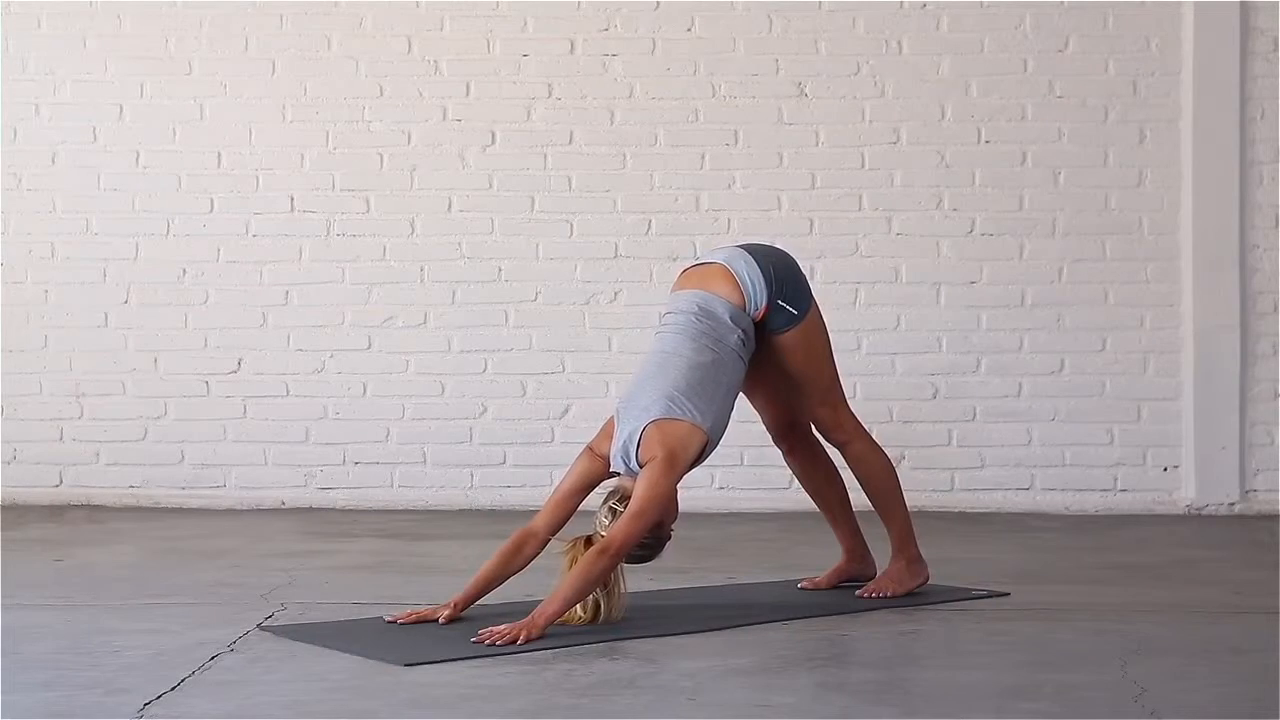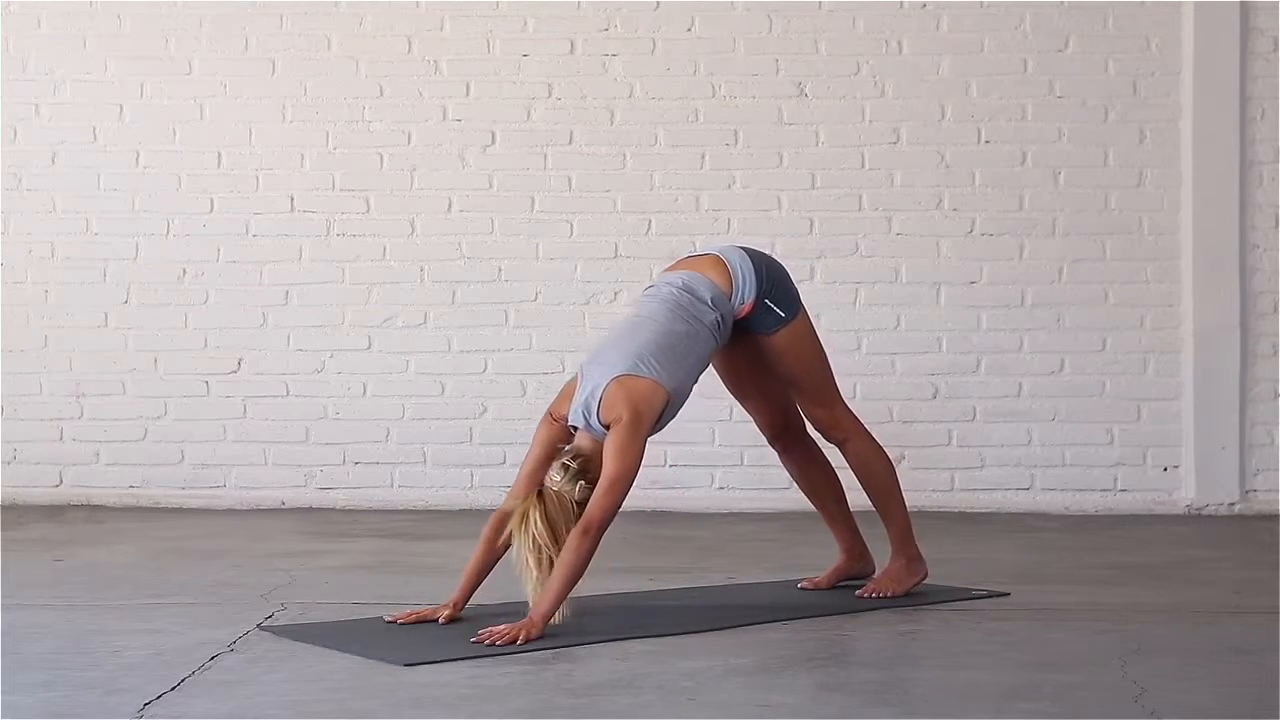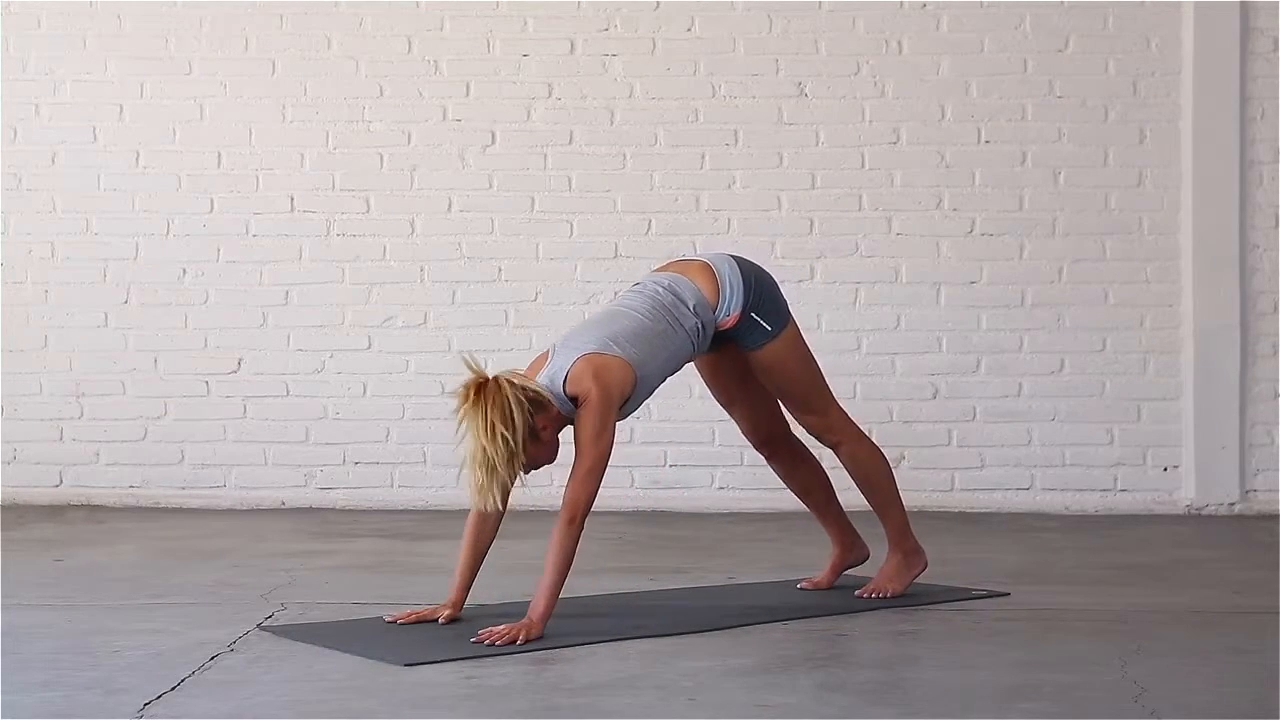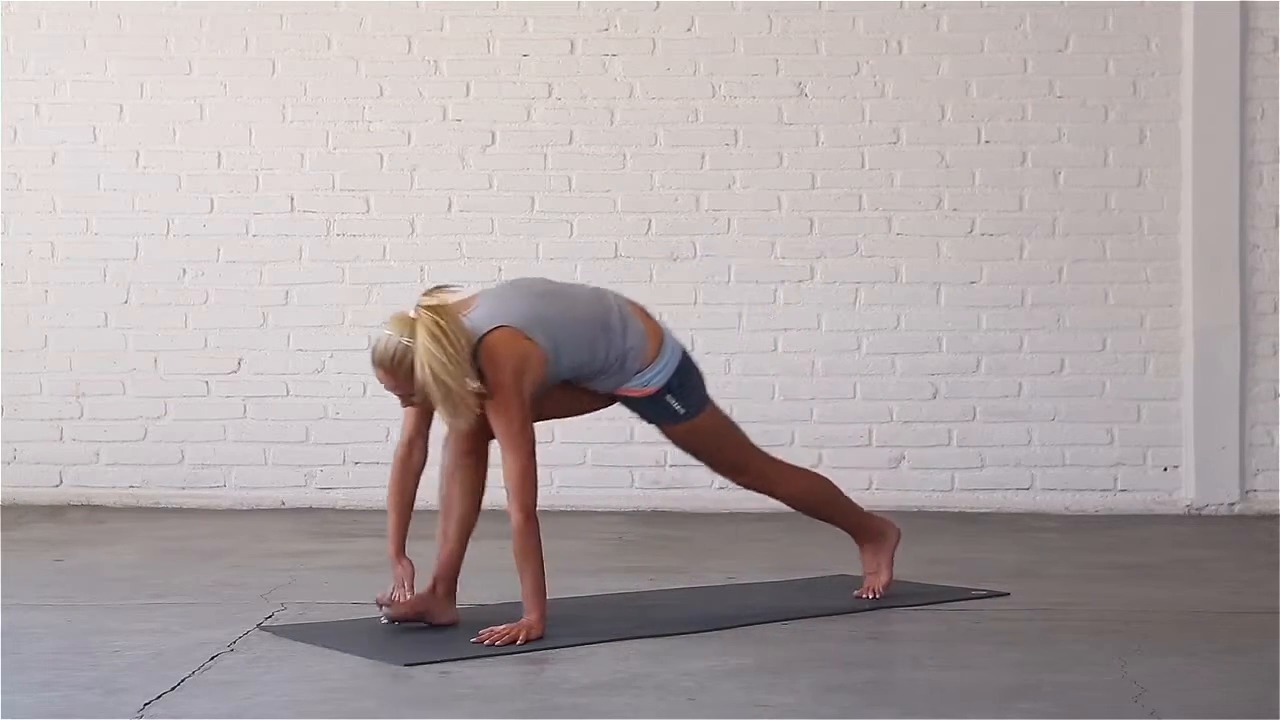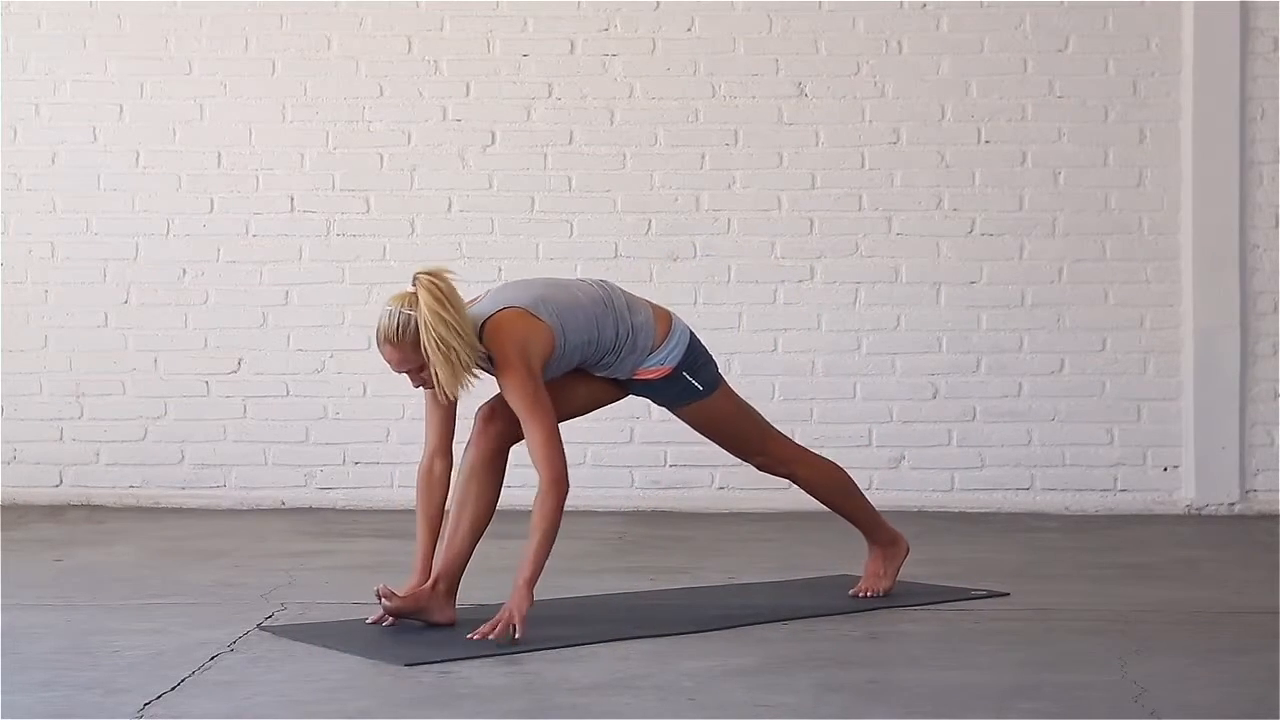
dt=1s
person 1, frame 1
left shoulder: (665, 448)
right shoulder: (611, 444)
left elbow: (609, 549)
right elbow: (534, 533)
left wrist: (537, 621)
right wrist: (456, 604)
left hip: (759, 281)
right hip: (712, 287)
left knee: (834, 424)
right knee: (790, 434)
left ankle: (907, 559)
right ankle: (856, 556)
person 1, frame 2
left shoulder: (626, 409)
right shoulder: (567, 409)
left elbow: (590, 526)
right elbow: (511, 509)
left wrist: (536, 619)
right wrist: (455, 601)
left hip: (746, 283)
right hip: (708, 293)
left knee: (831, 421)
right knee: (782, 431)
left ankle: (907, 556)
right ankle: (854, 554)
person 1, frame 3
left shoulder: (592, 387)
right shoulder: (527, 389)
left elbow: (573, 513)
right elbow: (490, 501)
left wrist: (536, 619)
right wrist: (453, 601)
left hip: (734, 294)
right hip: (696, 302)
left knee: (826, 425)
right knee: (769, 438)
left ankle: (905, 549)
right ankle: (847, 544)
person 1, frame 4
left shoulder: (501, 362)
right shoulder: (437, 335)
left elbow: (521, 505)
right elbow: (409, 447)
left wrist: (533, 616)
right wrist: (395, 554)
left hip: (646, 366)
right hip: (596, 354)
left knee: (751, 470)
right knee: (468, 430)
left ankle: (872, 534)
right ankle: (442, 594)
person 1, frame 5
left shoulder: (507, 345)
right shoulder: (444, 337)
left elbow: (555, 479)
right elbow: (435, 460)
left wrist: (522, 590)
right wrist: (419, 573)
left hip: (655, 351)
right hip: (601, 356)
left knee: (770, 453)
right knee: (491, 428)
left ankle: (885, 541)
right ankle: (439, 592)
